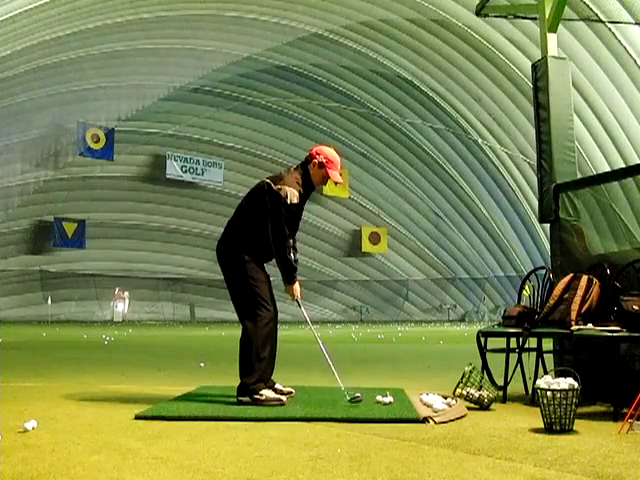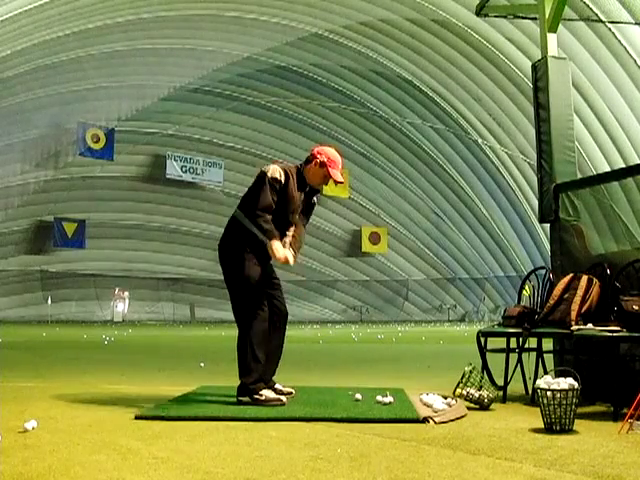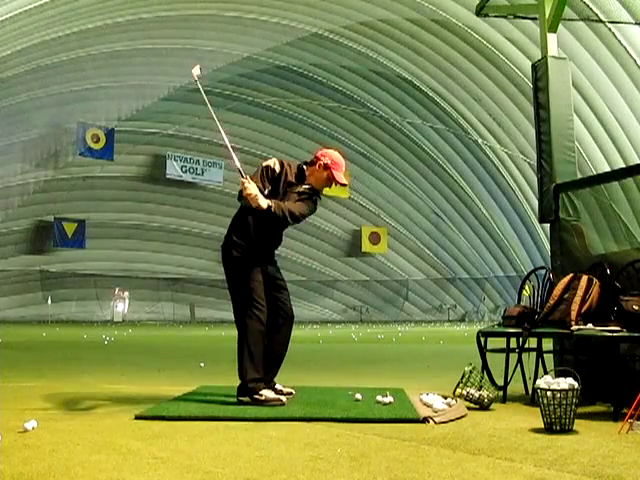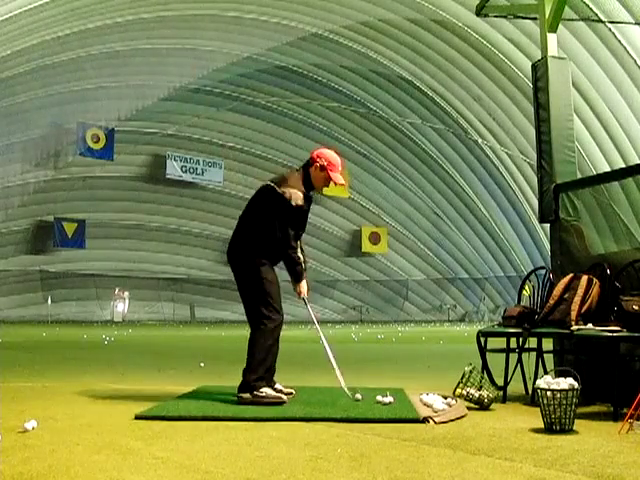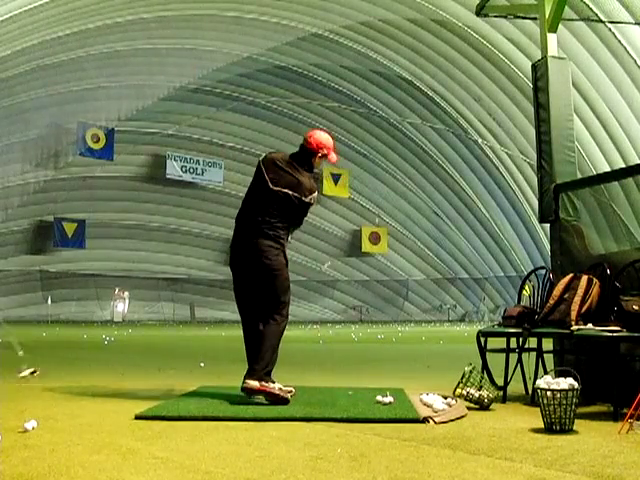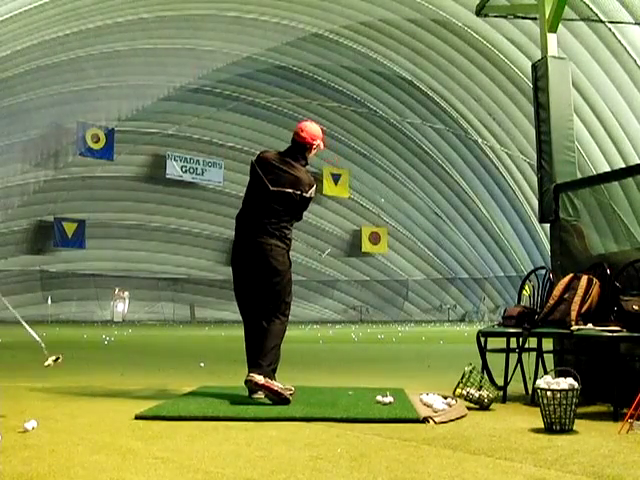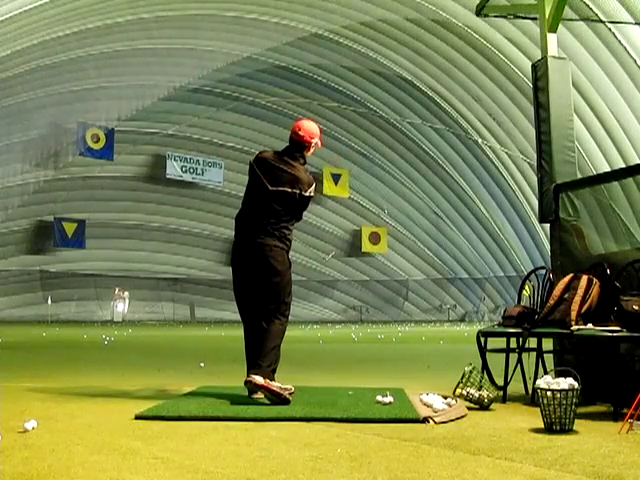
dt=0.3s
person 1, frame 1
left shoulder: (299, 189)
right shoulder: (288, 187)
left elbow: (288, 234)
right elbow: (279, 238)
left wrist: (292, 274)
right wrist: (290, 279)
left hip: (250, 254)
right hip: (238, 252)
left knee: (268, 314)
right knee: (259, 315)
left ankle: (263, 380)
right ankle: (250, 387)
person 1, frame 2
left shoulder: (309, 196)
right shoulder: (278, 174)
left elbow: (297, 227)
right elbow: (260, 213)
left wrist: (288, 248)
right wrist: (273, 242)
left hip: (260, 254)
right hip: (239, 249)
left knee: (277, 314)
right knee: (255, 315)
left ankle: (264, 379)
right ankle: (250, 387)
person 1, frame 3
left shoulder: (311, 197)
right shoulder: (277, 168)
left elbow: (290, 212)
right elbow: (247, 193)
left wrist: (266, 203)
right wrist: (252, 194)
left hip: (264, 255)
right hip: (240, 248)
left knee: (283, 316)
right knee: (255, 316)
left ankle: (265, 380)
right ankle: (250, 387)
person 1, frame 4
left shoulder: (303, 193)
right shoulder: (292, 190)
left elbow: (294, 236)
right elbow: (285, 238)
left wrist: (300, 272)
right wrist: (298, 278)
left hip: (258, 255)
right hip: (251, 254)
left knee: (270, 317)
right knee: (270, 317)
left ankle: (264, 380)
right ankle: (251, 385)
person 1, frame 5
left shoulder: (270, 160)
right shoulder: (308, 188)
left hip: (241, 243)
right hip: (268, 249)
left knee: (252, 315)
right knee: (275, 314)
left ankle: (259, 377)
right ankle: (258, 377)
person 1, frame 6
left shoulder: (263, 160)
right shoulder: (307, 183)
left hip: (243, 244)
right hip: (272, 249)
left knee: (253, 315)
right knee: (277, 313)
left ankle: (258, 377)
right ankle: (262, 373)
person 1, frame 7
left shoulder: (261, 159)
right shoulder: (305, 181)
right elbow: (295, 216)
left hip: (243, 245)
right hip: (272, 249)
left knee: (252, 315)
right knee: (277, 314)
left ankle: (256, 376)
right ankle: (262, 374)
